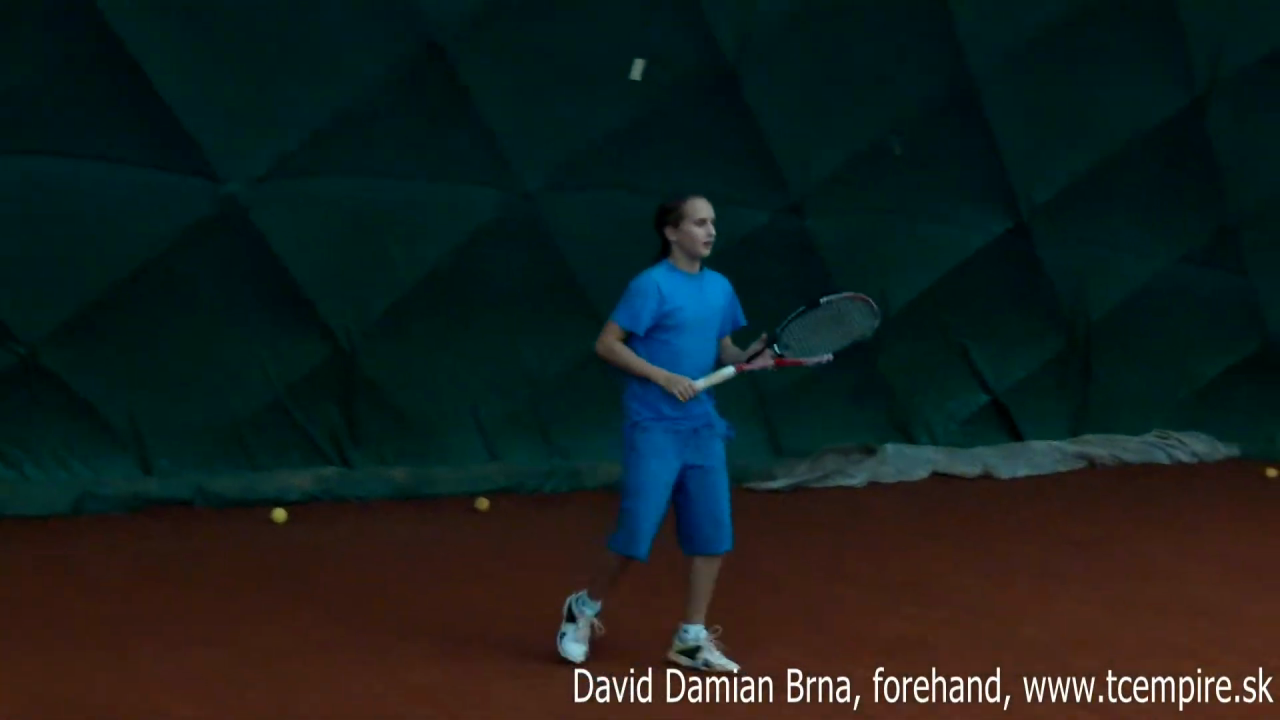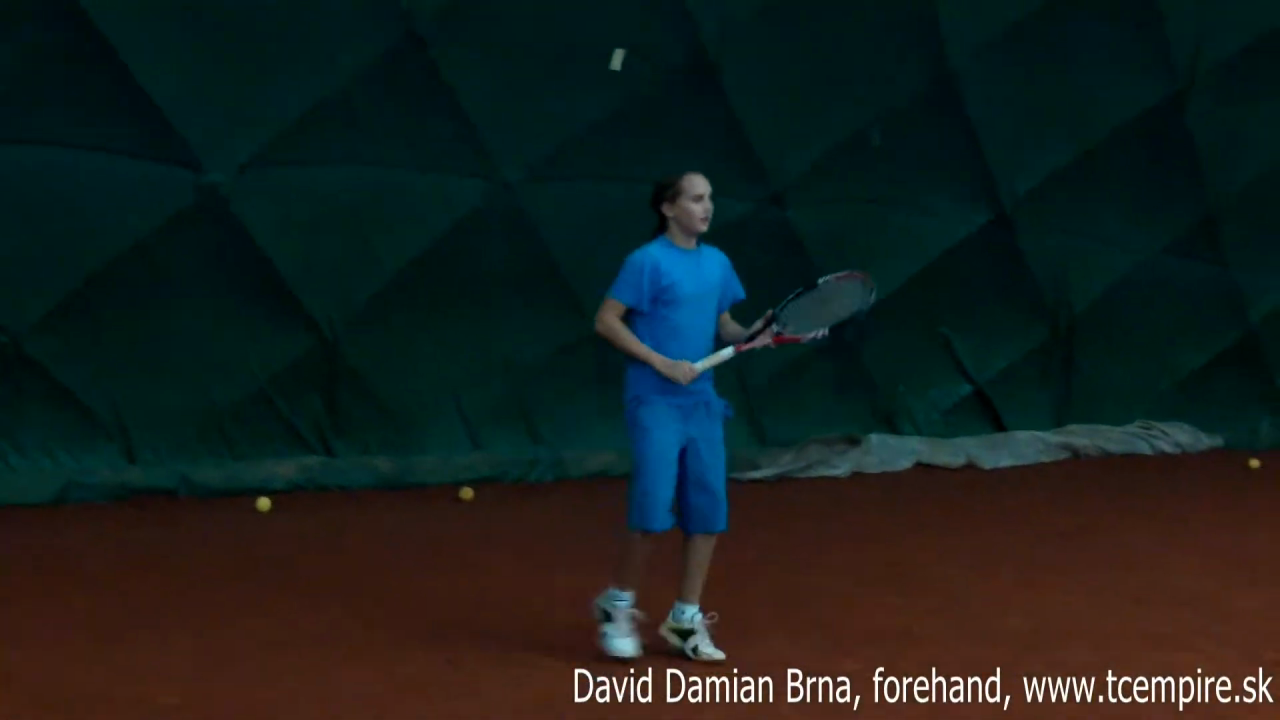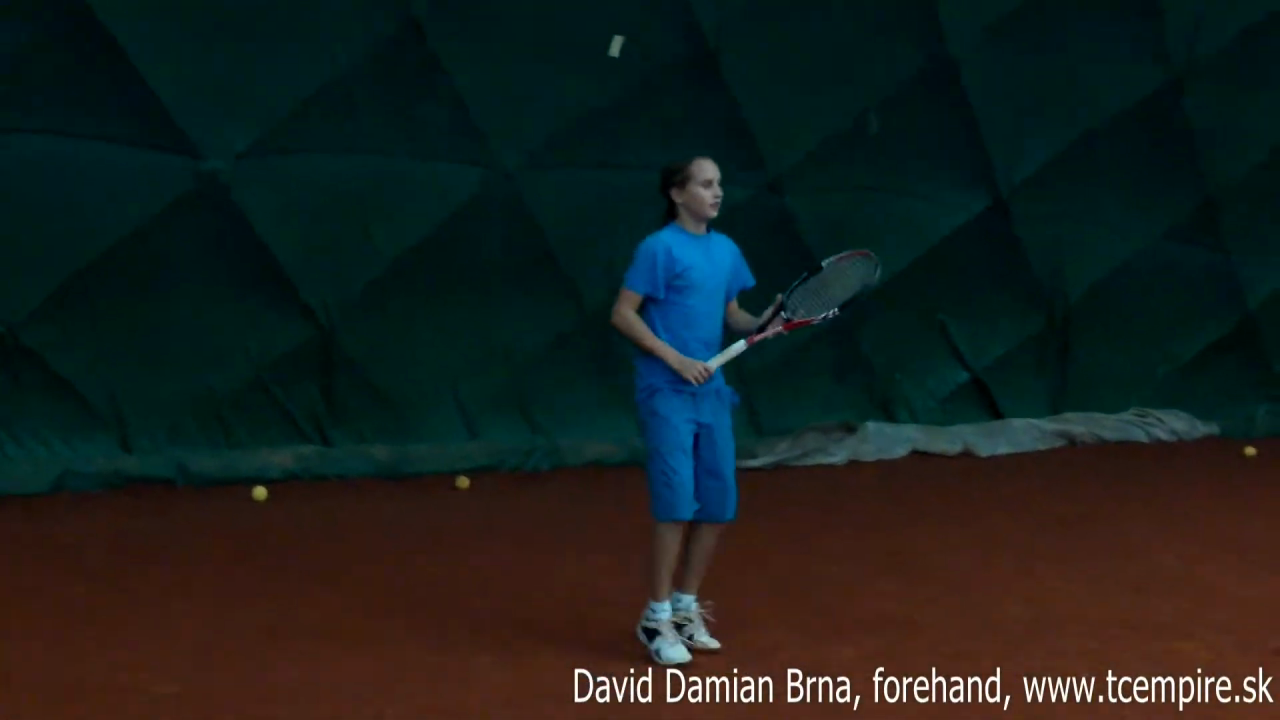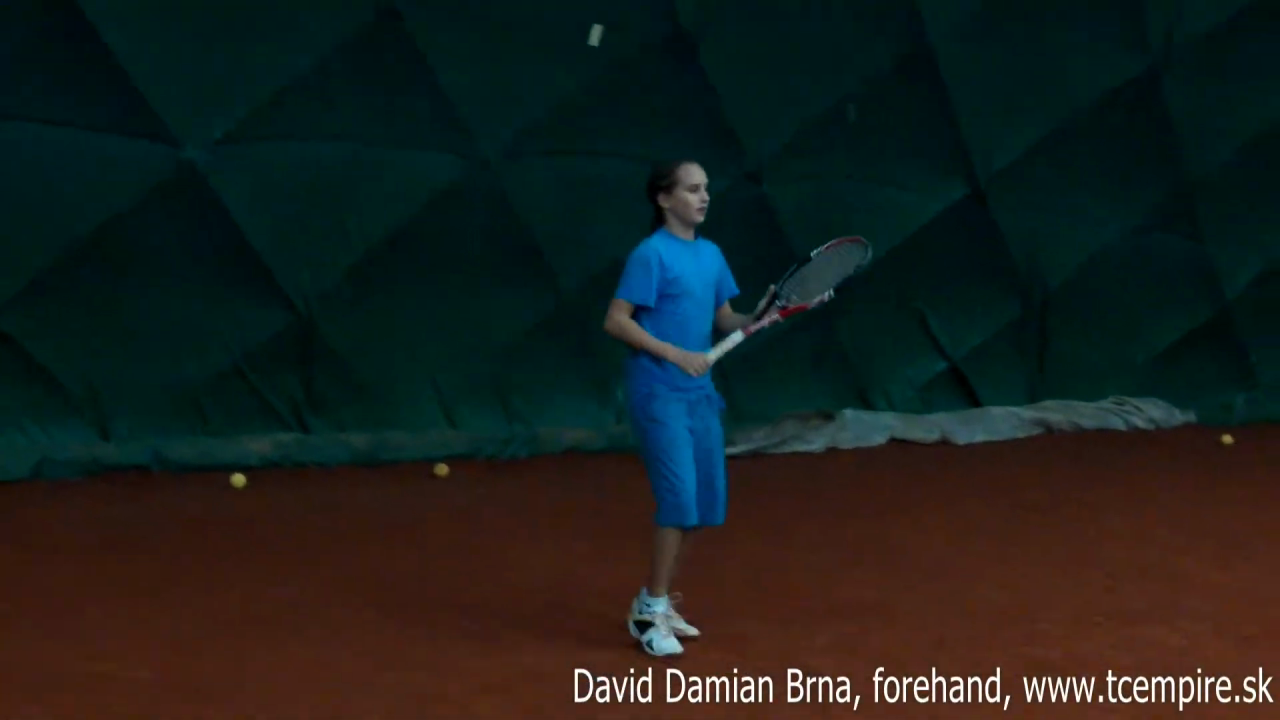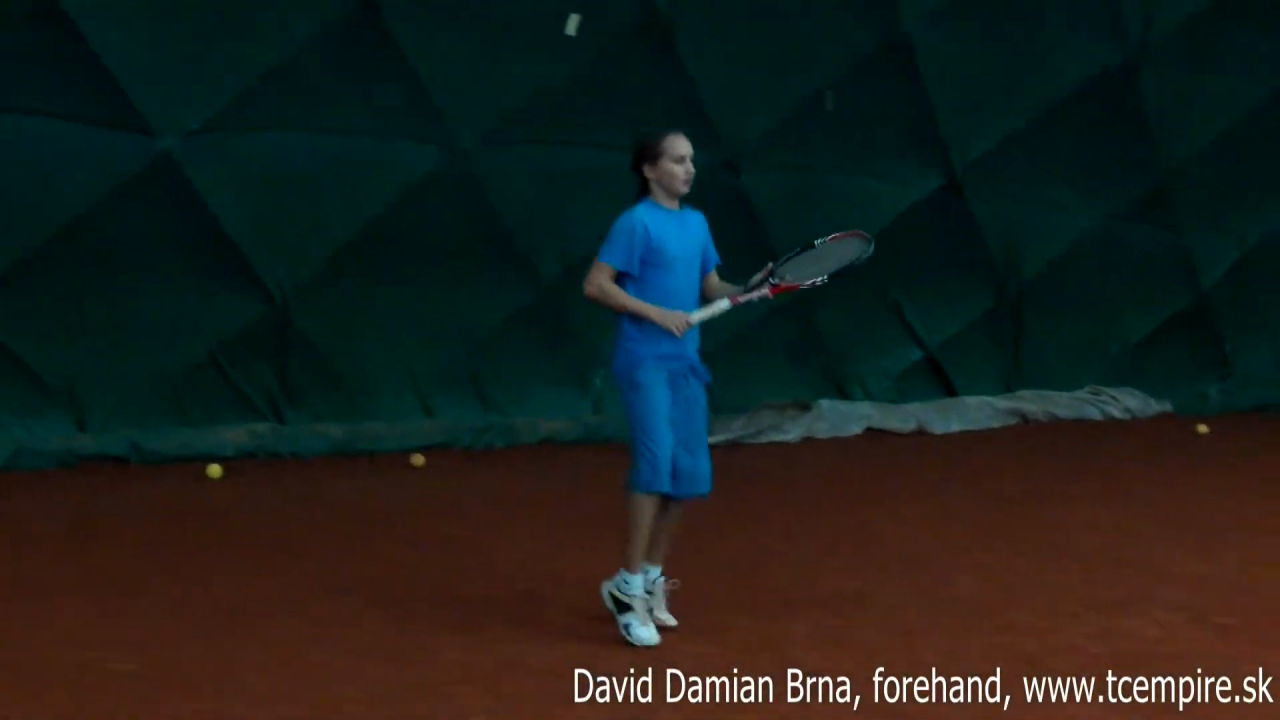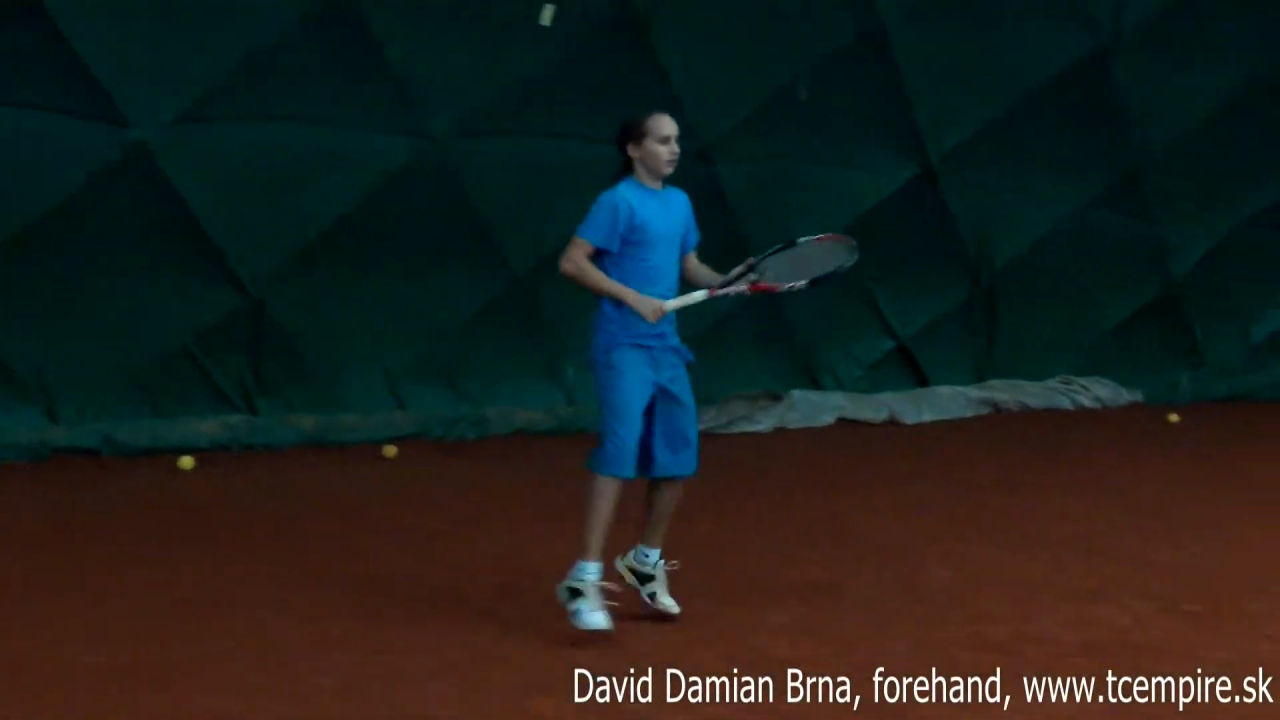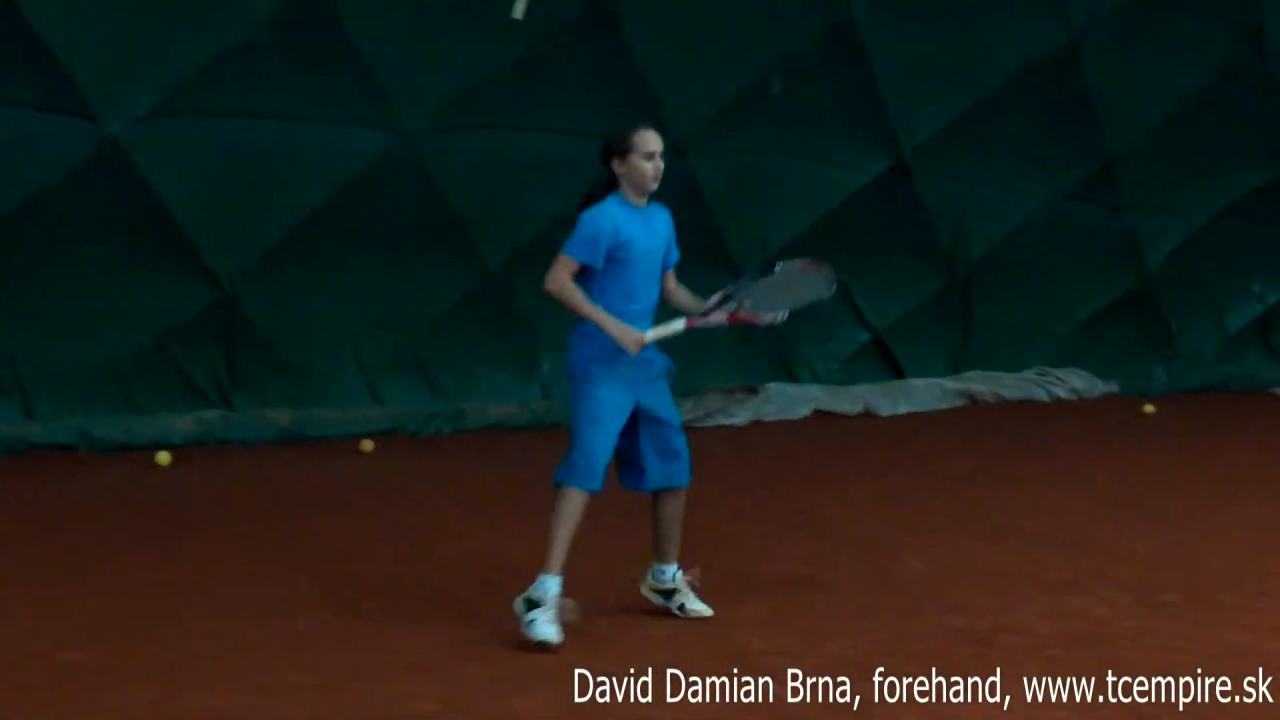
dt=0.1s
person 1, frame 1
left shoulder: (720, 288)
right shoulder: (650, 285)
right elbow: (606, 344)
left wrist: (746, 357)
right wrist: (663, 377)
left hip: (702, 427)
right hip: (652, 428)
left knee: (713, 533)
right knee: (636, 533)
left ankle: (692, 638)
right ankle: (584, 607)
person 1, frame 2
left shoulder: (716, 262)
right shoulder: (646, 261)
right elbow: (605, 320)
left wrist: (752, 333)
right wrist: (660, 362)
left hip: (701, 403)
right hip: (652, 401)
left knee: (707, 512)
right knee: (653, 510)
left ankle: (687, 622)
right ankle: (616, 602)
person 1, frame 3
left shoulder: (726, 249)
right shoulder: (659, 248)
right elbow: (622, 314)
left wrist: (763, 323)
right wrist: (674, 359)
left hip: (711, 392)
right hip: (665, 392)
left knee: (717, 500)
right knee: (675, 498)
left ankle: (685, 607)
right ankle: (656, 615)
person 1, frame 4
left shoulder: (711, 254)
right shoulder: (651, 255)
left elbow: (723, 321)
right elbow: (615, 320)
left wrist: (756, 318)
right wrist: (672, 355)
left hip: (699, 395)
right hip: (657, 395)
left knee: (707, 503)
right knee: (679, 499)
left ankle: (662, 599)
right ankle: (649, 609)
person 1, frame 5
left shoulder: (697, 223)
right shoulder: (635, 223)
left elbow: (711, 289)
right elbow: (594, 284)
left wrist: (749, 291)
right wrist: (656, 313)
left hip: (685, 365)
right hip: (643, 362)
left knee: (690, 476)
right knee: (654, 468)
left ankle: (648, 577)
right ankle: (628, 586)
person 1, frame 6
left shoulder: (678, 203)
right shoulder: (617, 202)
left elbow: (689, 268)
right elbow: (570, 261)
left wrist: (728, 282)
right wrist: (630, 298)
left hip: (664, 345)
right hip: (621, 347)
left knee: (678, 455)
right knee: (616, 456)
left ankle: (644, 559)
right ankle: (585, 577)
person 1, frame 7
left shoulder: (661, 219)
right shoulder: (600, 219)
right elbow: (555, 281)
left wrist: (704, 311)
right wrist: (611, 326)
left hip: (644, 365)
right hip: (600, 365)
left knee: (672, 467)
right knee: (584, 467)
left ankle: (665, 580)
right ankle: (544, 593)
